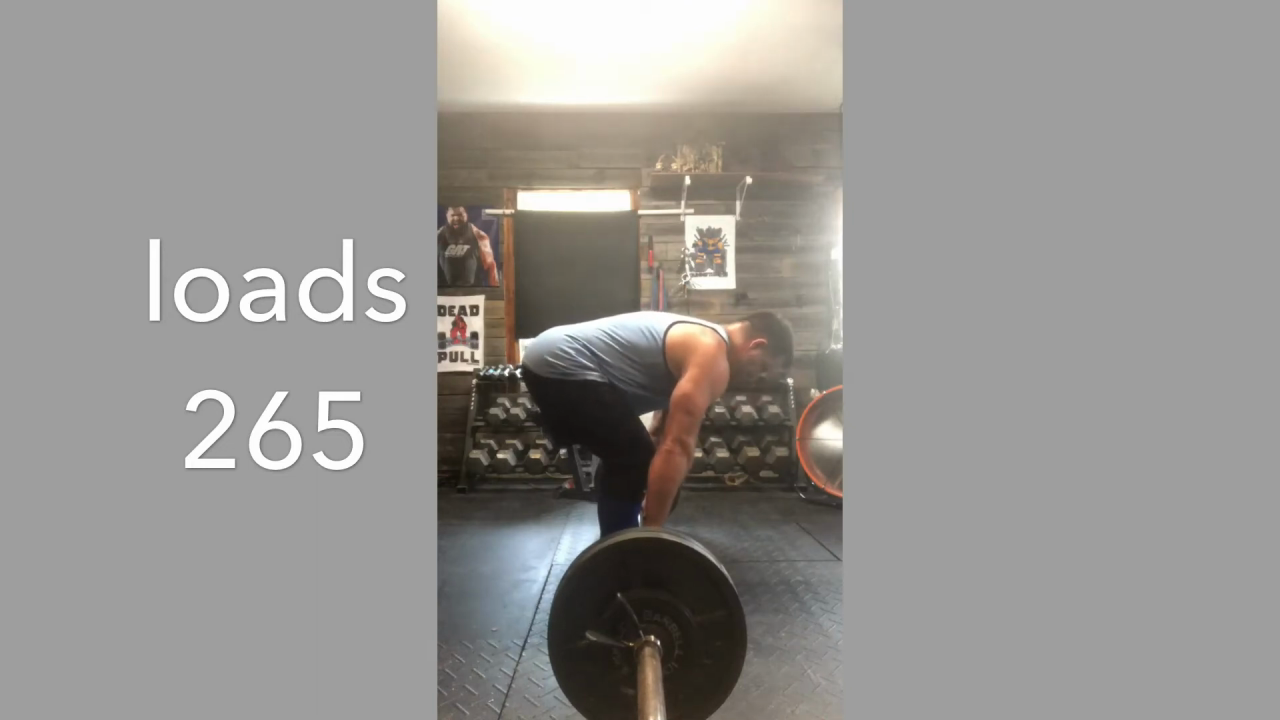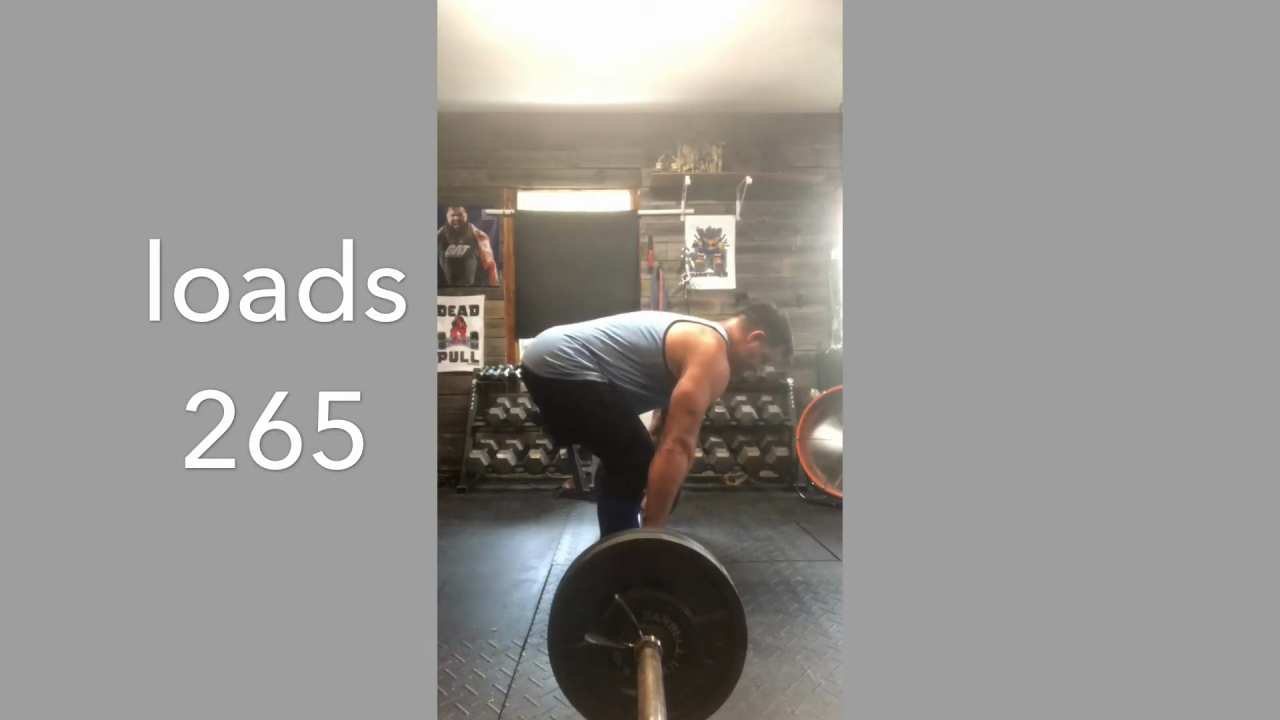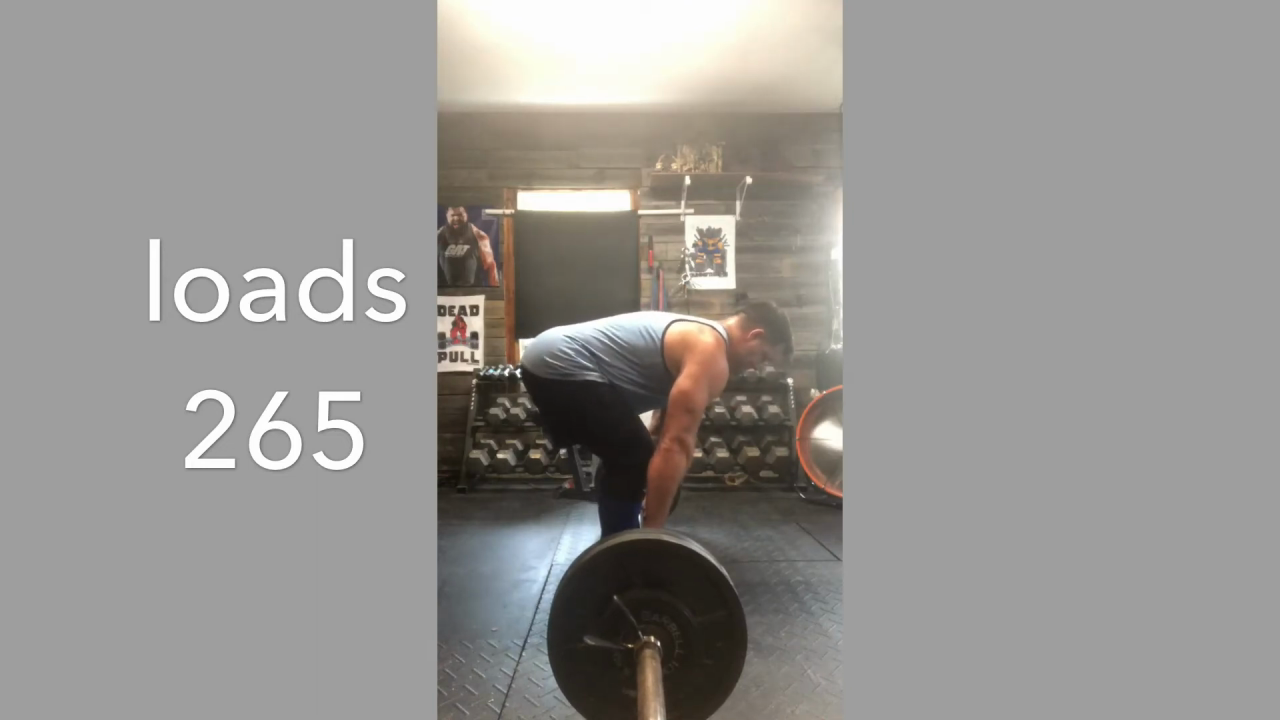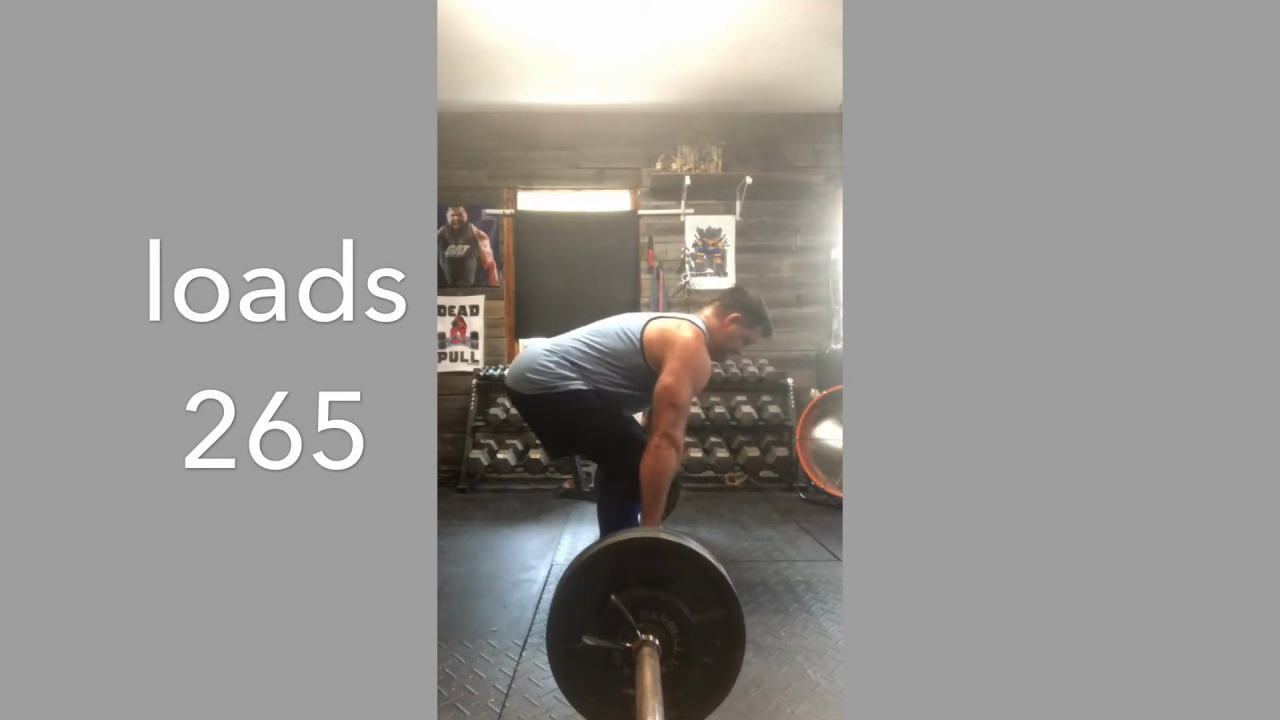
dt=0.4s
person 1, frame 1
left shoulder: (701, 339)
right shoulder: (712, 356)
left elbow: (665, 437)
right elbow: (677, 447)
right wrist: (652, 529)
left hip: (547, 359)
right hip: (562, 366)
left knee: (626, 459)
right knee: (634, 462)
person 1, frame 2
left shoulder: (699, 337)
right shoulder: (712, 354)
left elbow: (665, 435)
right elbow: (678, 446)
right wrist: (652, 530)
left hip: (547, 358)
right hip: (561, 366)
left knee: (625, 458)
right knee: (633, 461)
person 1, frame 3
left shoulder: (698, 335)
right shoulder: (710, 353)
left elbow: (666, 435)
right elbow: (676, 445)
right wrist: (652, 531)
left hip: (547, 359)
right hip: (560, 366)
left knee: (627, 458)
right knee: (634, 461)
person 1, frame 4
left shoulder: (679, 330)
right shoulder: (691, 347)
left elbow: (657, 433)
right elbow: (666, 441)
right wrist: (649, 528)
left hip: (535, 372)
right hip: (544, 379)
left knee: (624, 459)
right knee: (632, 463)
